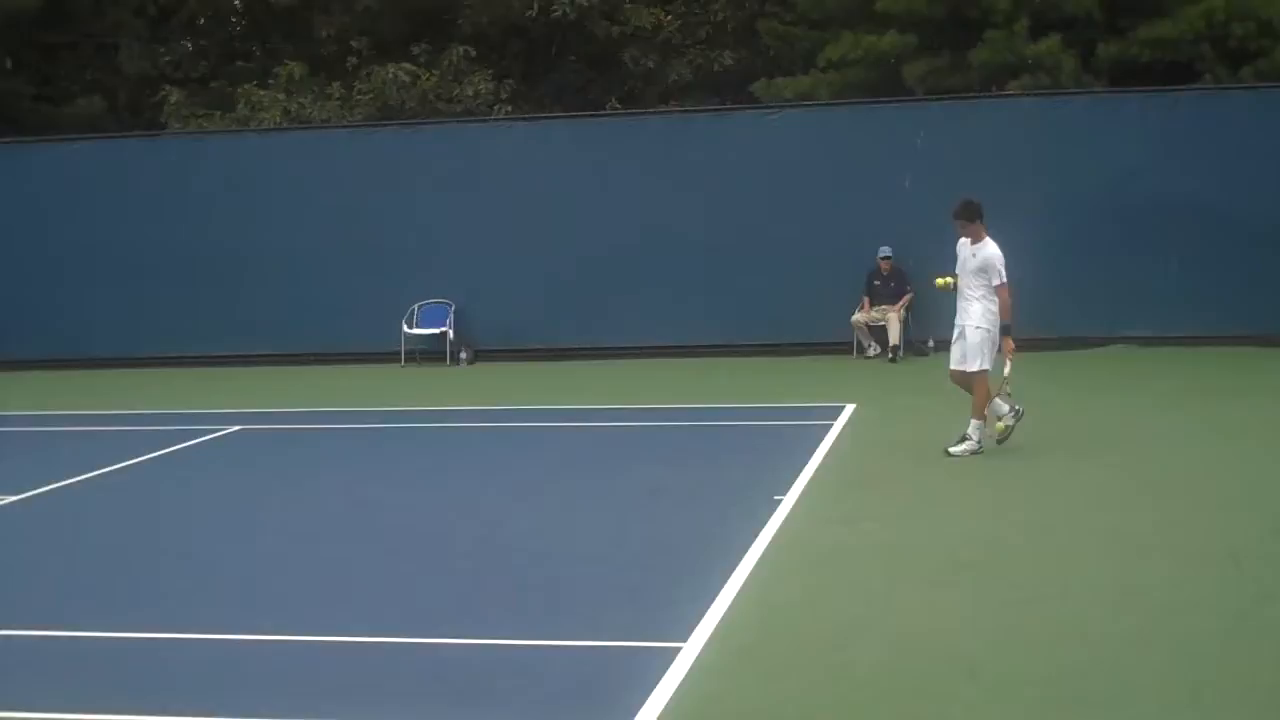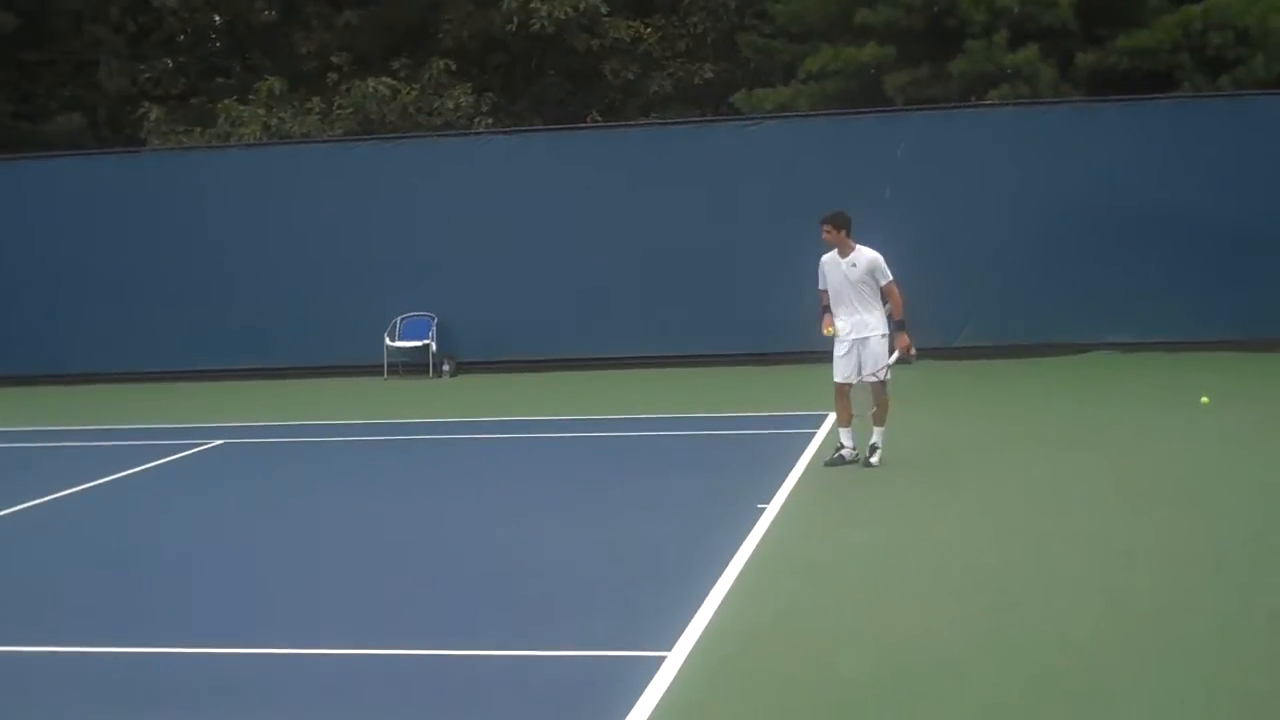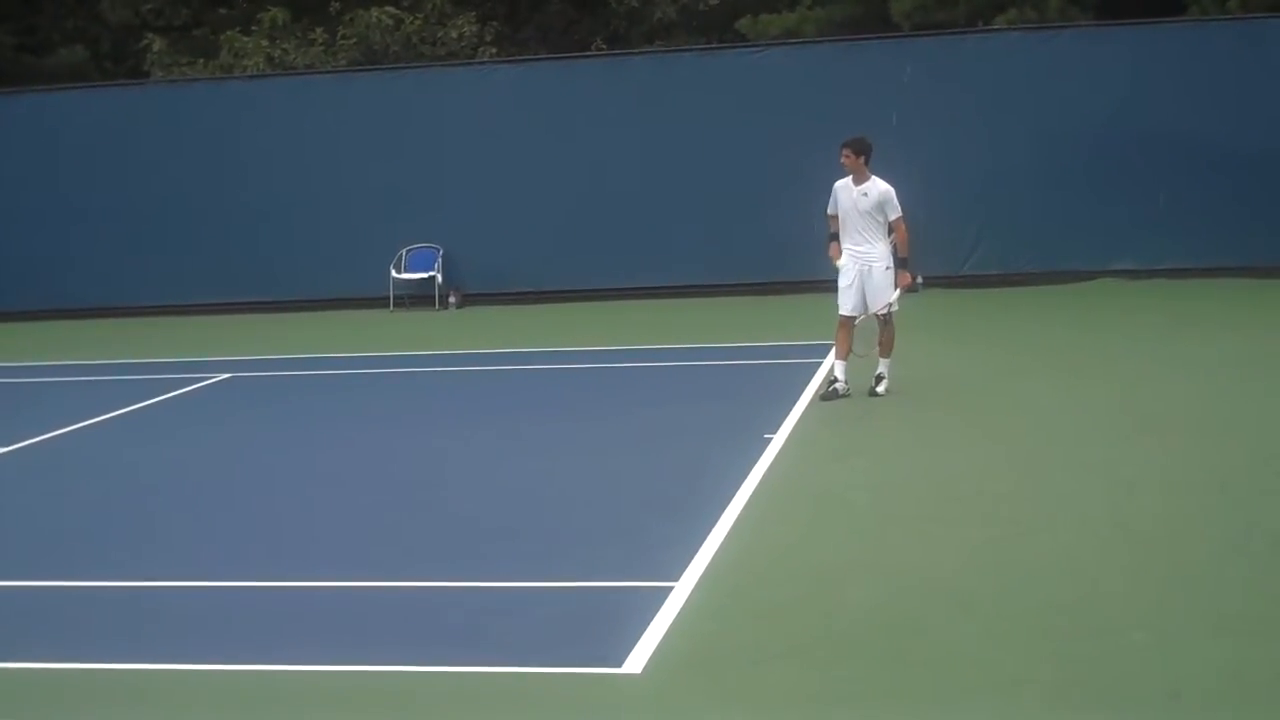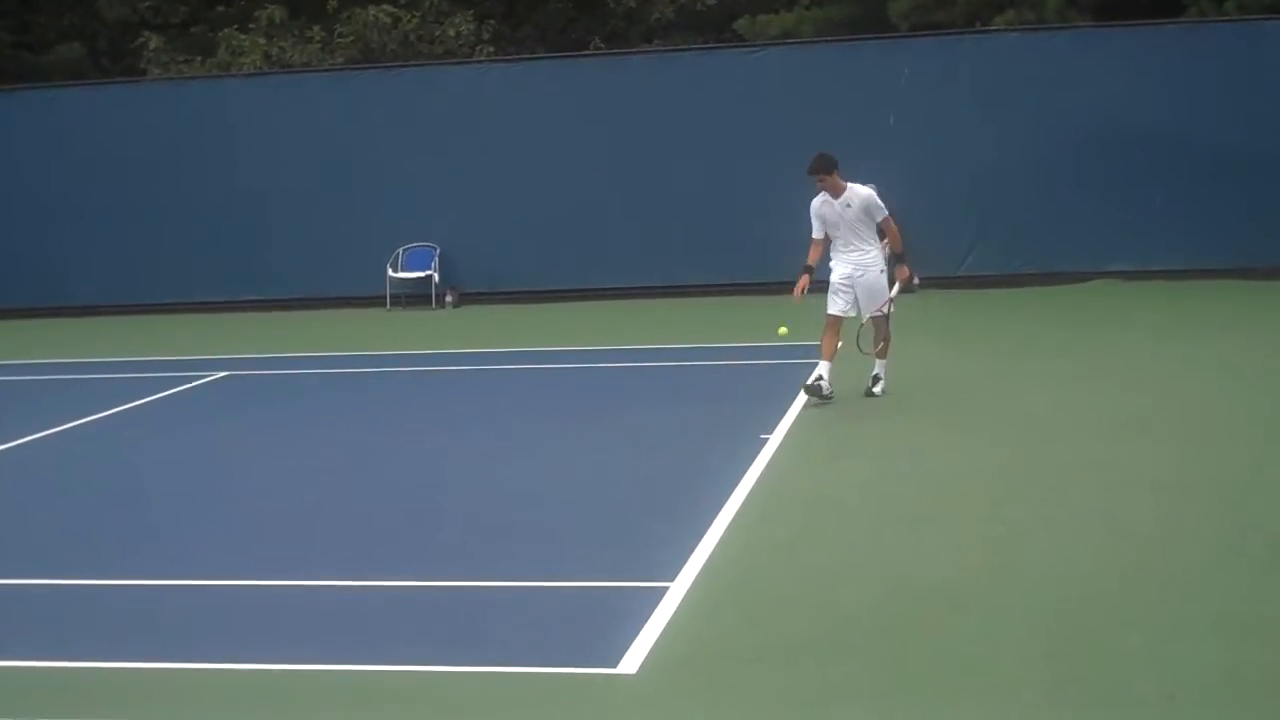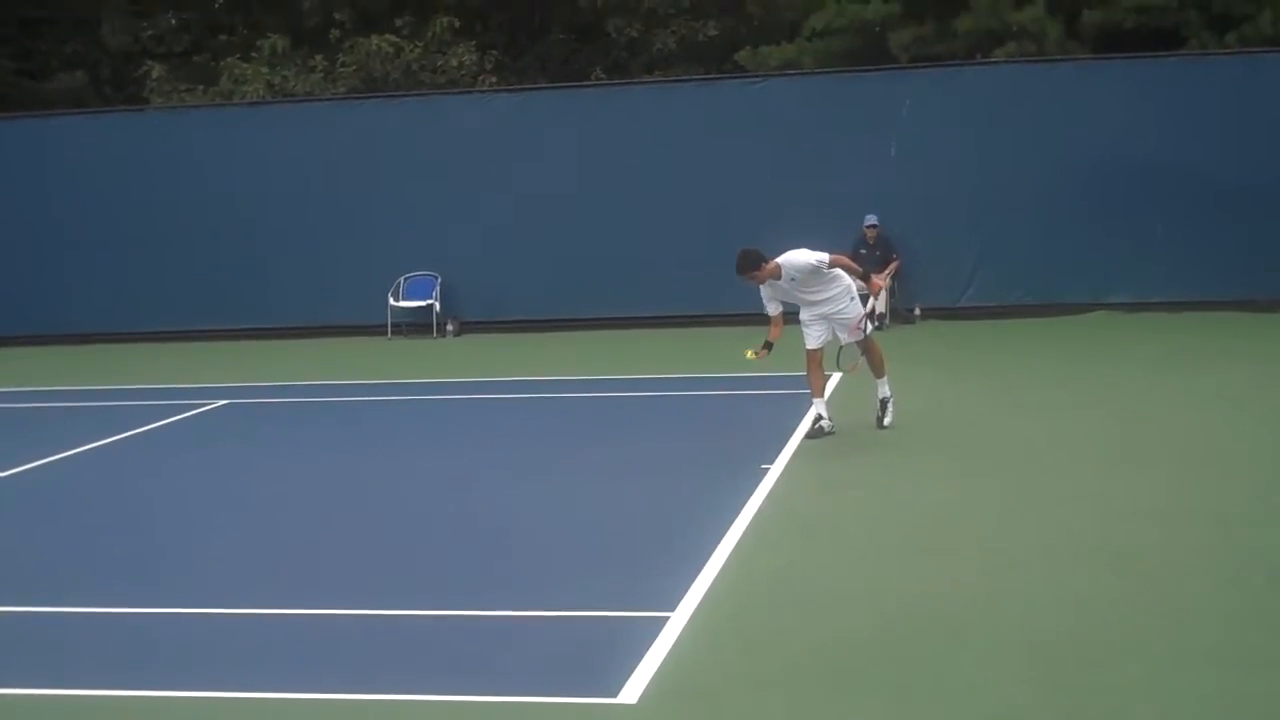
dt=1s
person 1, frame 1
left shoulder: (991, 253)
right shoulder: (962, 244)
left elbow: (1003, 295)
left wrist: (1007, 335)
right wrist: (951, 283)
left hip: (981, 323)
right hip: (963, 321)
left knee: (979, 376)
right knee: (958, 376)
left ankle: (974, 436)
right ankle: (1008, 411)
person 1, frame 2
left shoulder: (871, 258)
right shoulder: (825, 262)
left elbow: (893, 293)
left wrist: (900, 331)
right wrist: (827, 316)
left hip: (874, 332)
right hip: (844, 335)
left knee: (878, 386)
right knee: (840, 389)
left ankle: (876, 444)
right ankle: (848, 447)
person 1, frame 3
left shoulder: (883, 190)
right shoulder: (839, 188)
left elbow: (899, 229)
left wrist: (903, 268)
right wrist: (834, 241)
left hip: (878, 264)
right hip: (849, 264)
left knee: (885, 319)
right knee: (844, 320)
left ankle: (882, 374)
right ankle: (839, 379)
person 1, frame 4
left shoulder: (865, 195)
right shoulder: (817, 206)
left elbow: (890, 228)
right elbow: (818, 243)
left wrist: (900, 263)
right wrist: (807, 273)
left hip: (871, 267)
right hip: (841, 269)
left knee: (879, 321)
right knee: (832, 321)
left ankle: (879, 375)
right ankle: (823, 379)
person 1, frame 5
left shoulder: (797, 260)
right shoulder: (767, 289)
left elbow: (839, 260)
right elbow: (777, 324)
left wrist: (869, 279)
right wrist: (765, 349)
left hip: (841, 296)
right hip: (812, 309)
left knee: (866, 344)
right knee: (813, 358)
left ankle: (884, 397)
right ankle: (823, 418)
